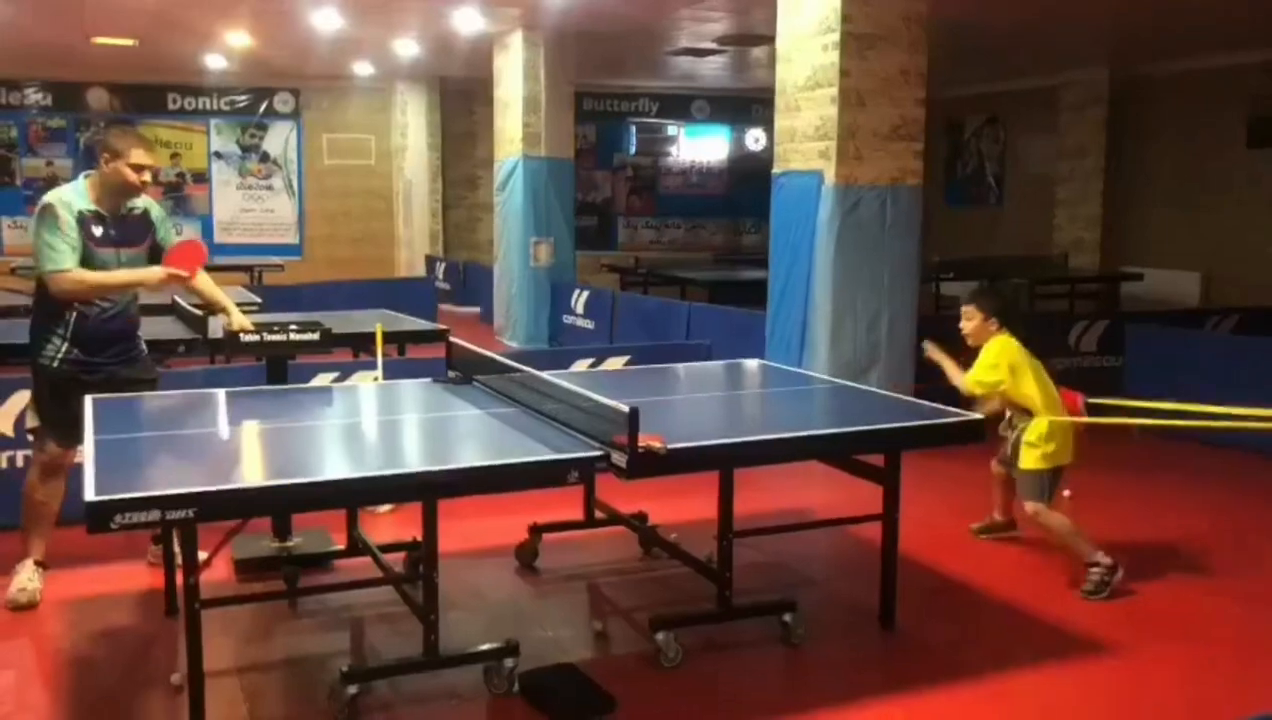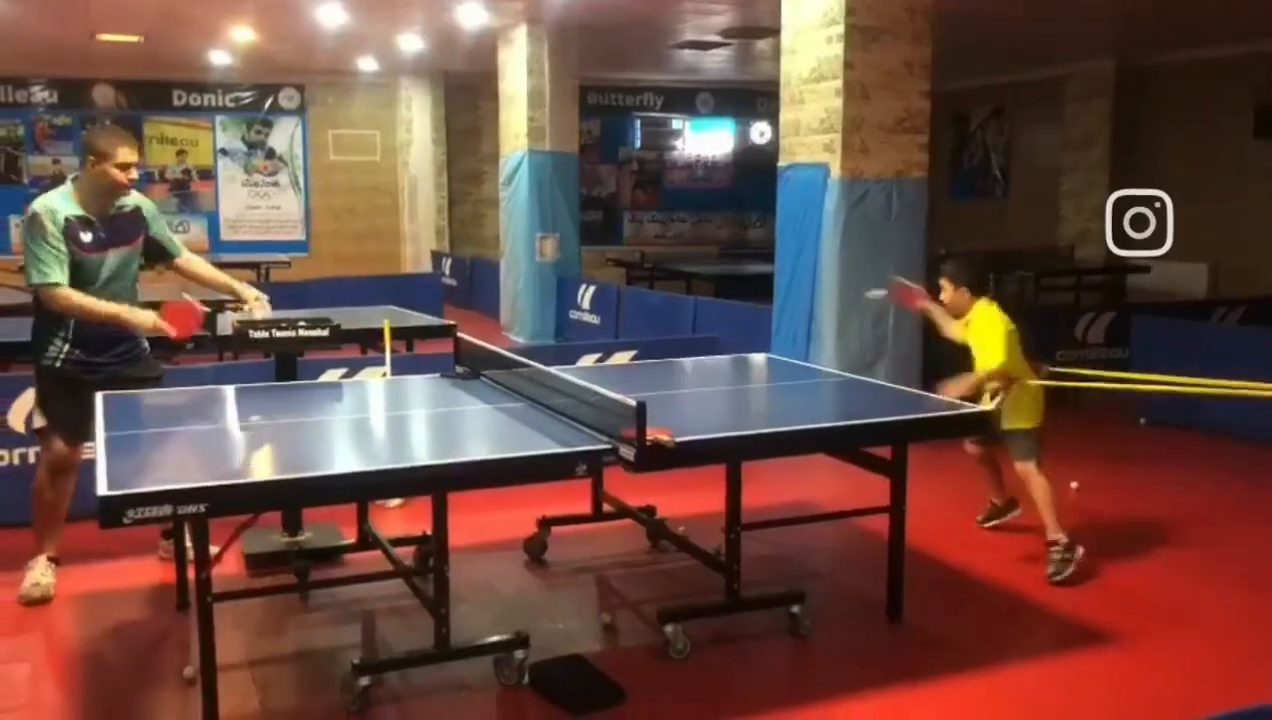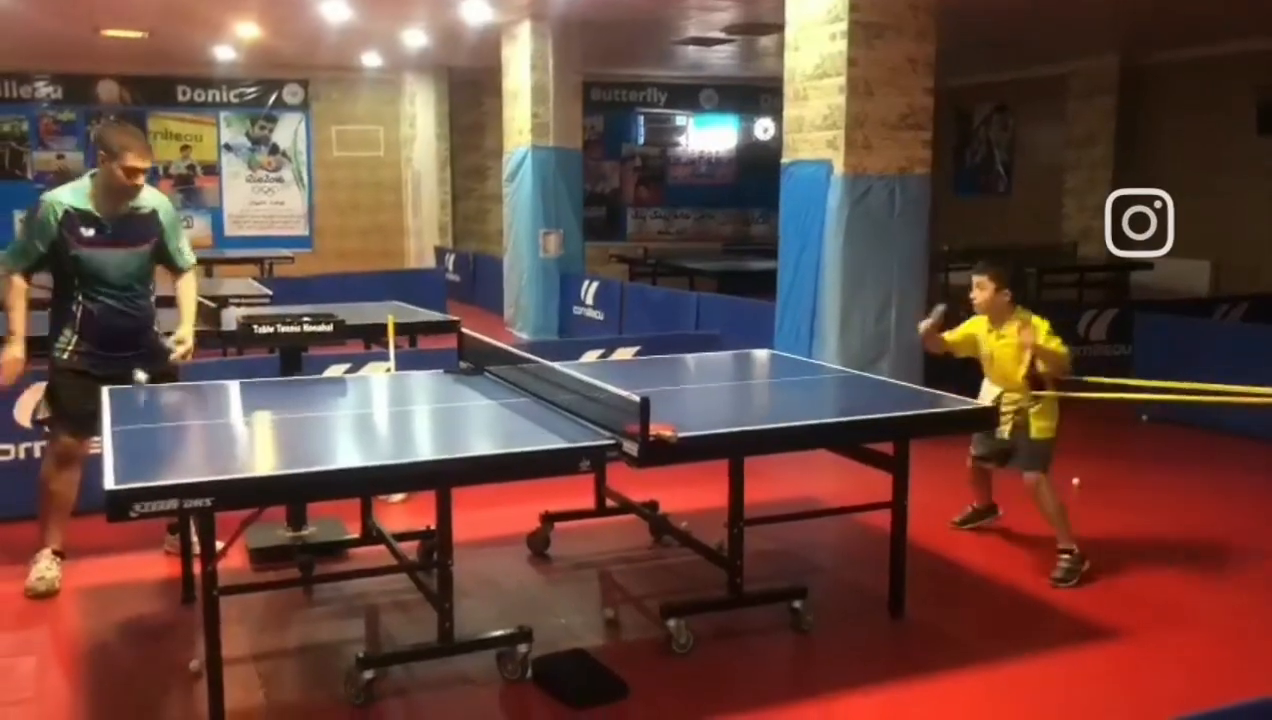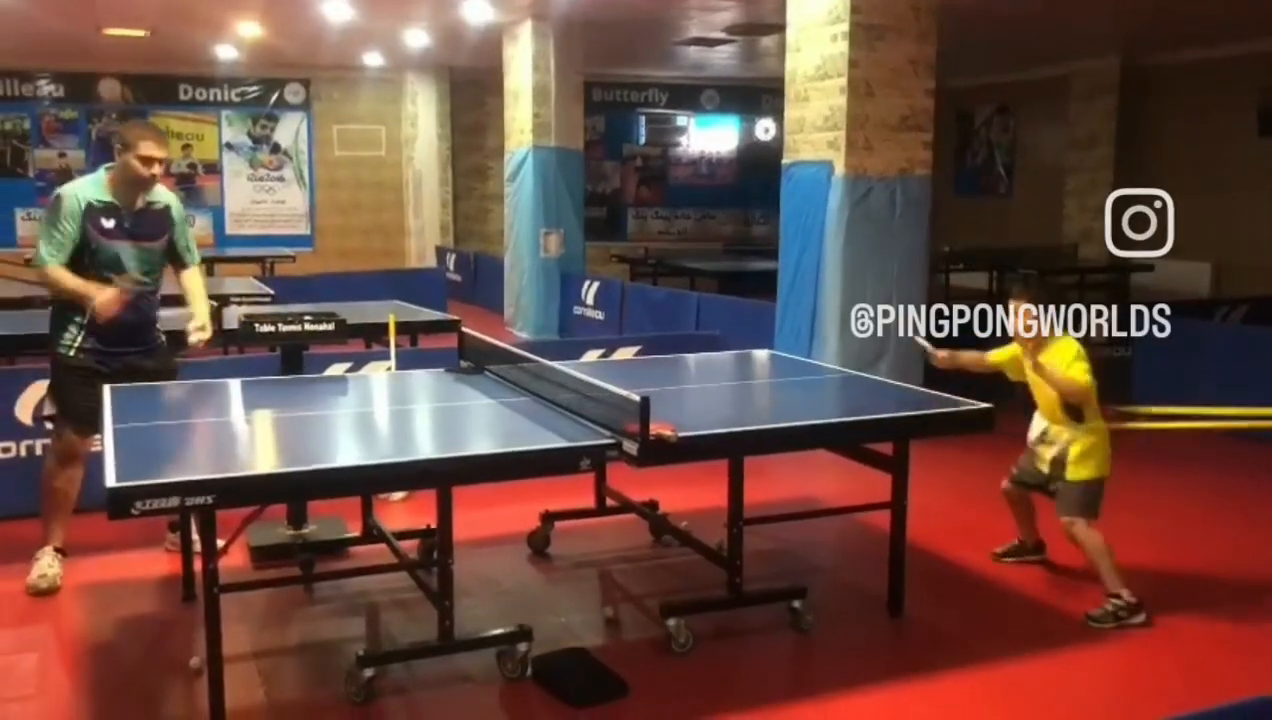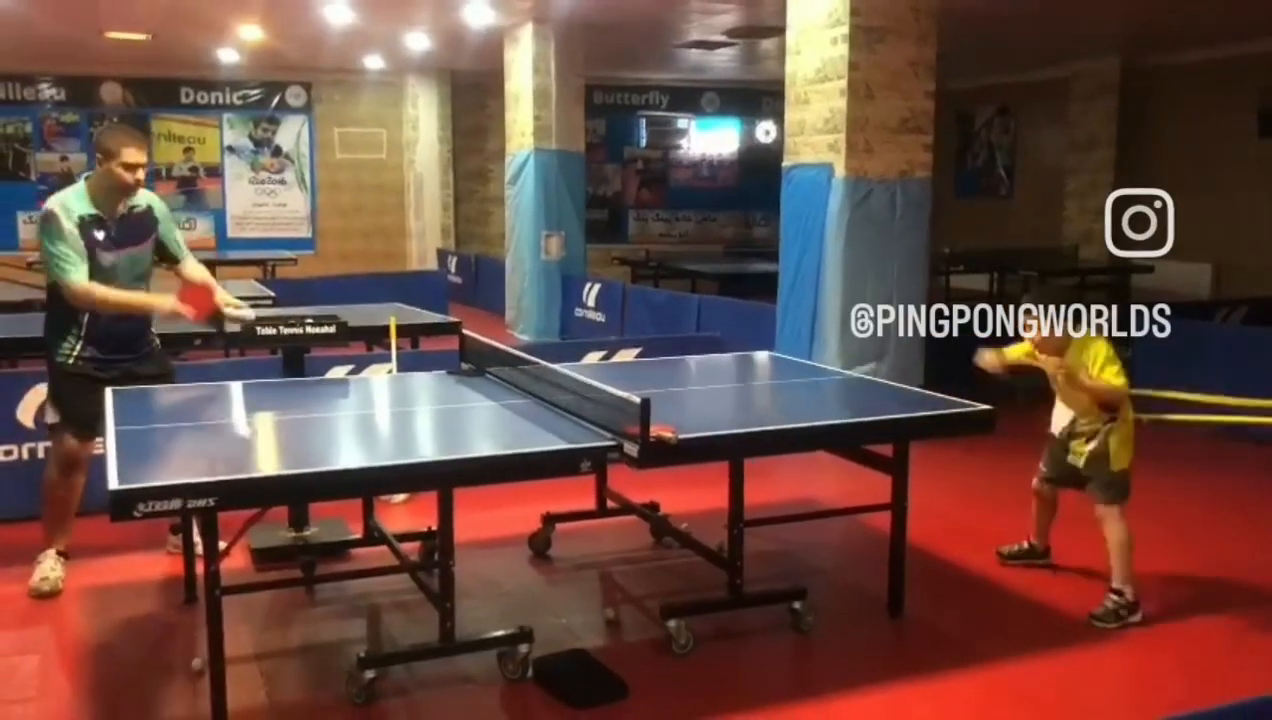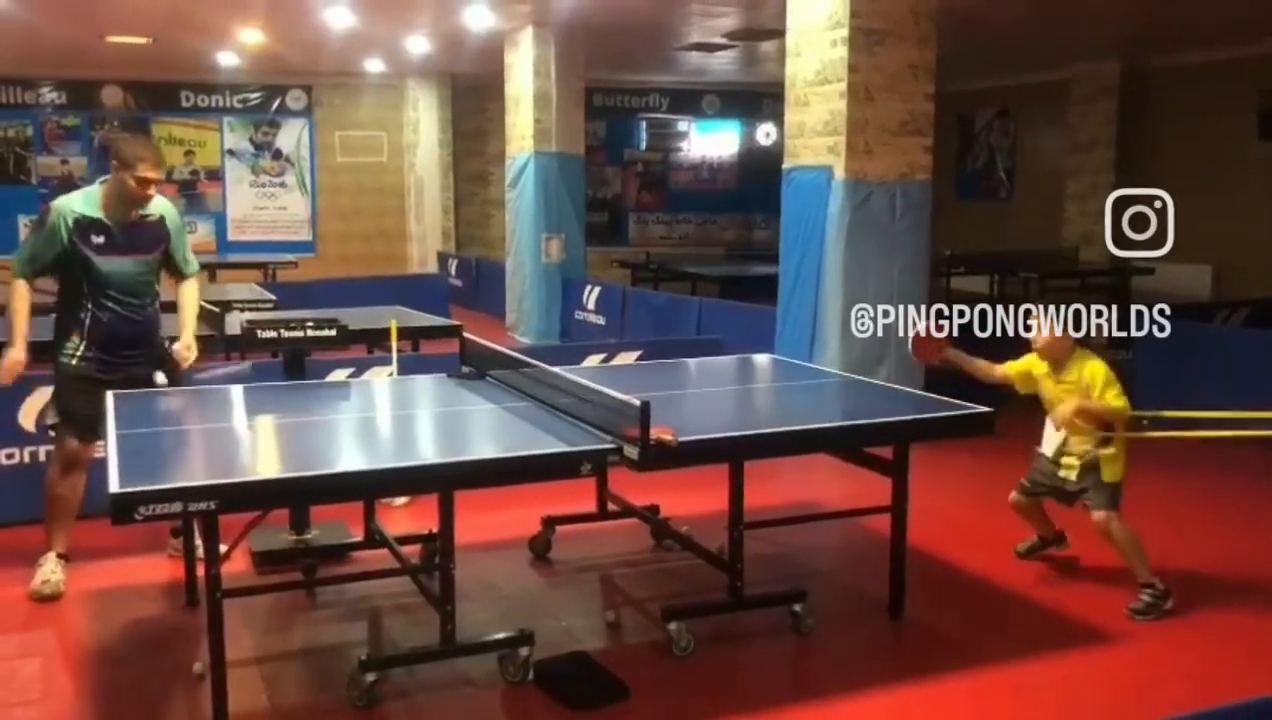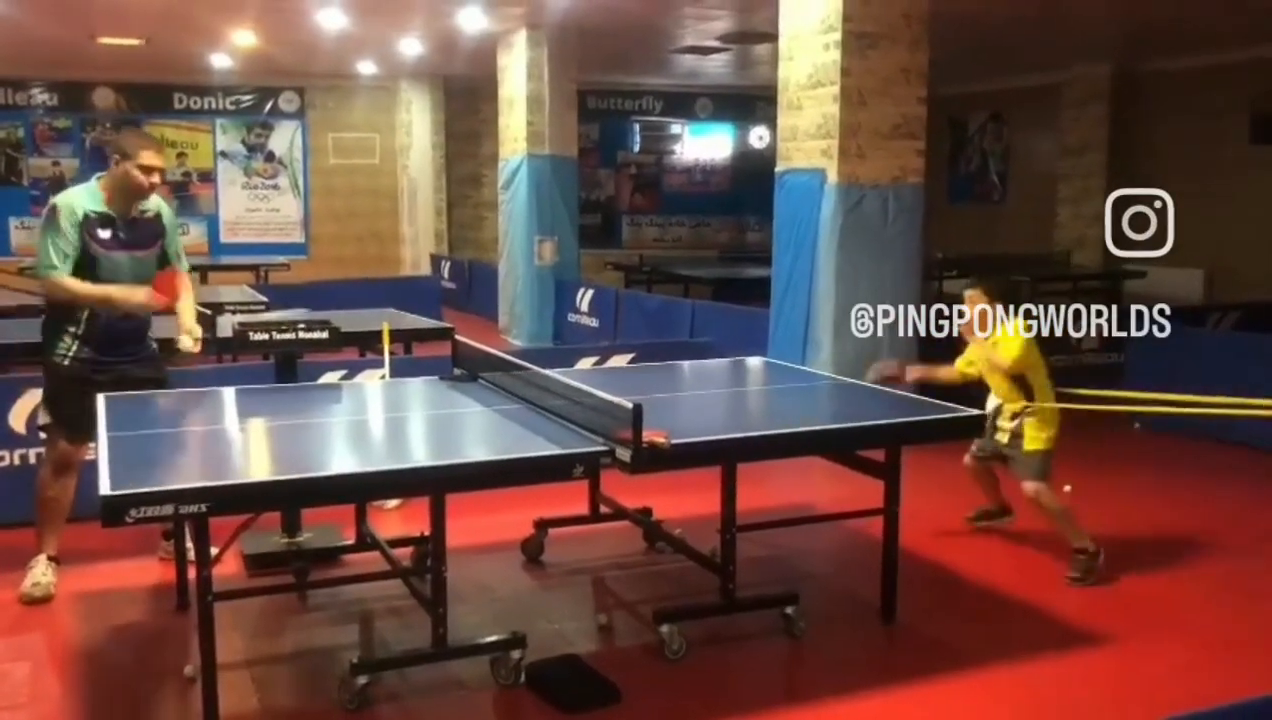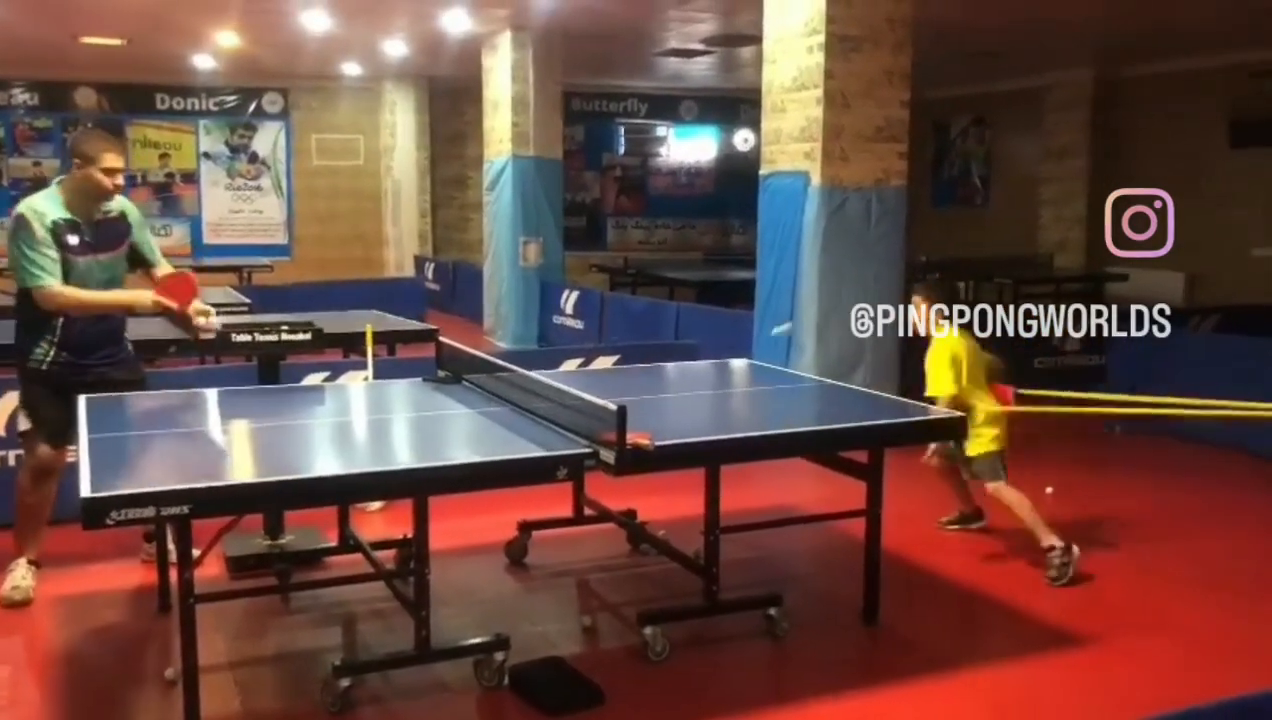
dt=0.3s
person 1, frame 1
left shoulder: (147, 211)
right shoulder: (60, 207)
left elbow: (185, 266)
right elbow: (60, 282)
left wrist: (229, 307)
right wrist: (137, 277)
left hip: (125, 352)
right hip: (65, 355)
right knee: (52, 455)
left ankle: (163, 540)
person 1, frame 2
left shoulder: (137, 208)
right shoulder: (48, 215)
left elbow: (179, 257)
right elbow: (51, 293)
left wrist: (237, 288)
right wrist: (126, 315)
left hip: (130, 353)
right hip: (70, 356)
right knee: (59, 455)
left ankle: (171, 535)
right ankle: (44, 557)
person 1, frame 3
left shoulder: (158, 208)
right shoulder: (56, 207)
left elbow: (182, 269)
left wrist: (186, 326)
left hip: (143, 348)
right hip: (81, 351)
right knee: (66, 448)
left ankle: (179, 530)
right ankle: (49, 551)
person 1, frame 4
left shoulder: (168, 205)
right shoulder: (74, 198)
left elbow: (187, 264)
right elbow: (50, 269)
left wrist: (198, 312)
right wrist: (93, 294)
left hip: (144, 343)
right hip: (84, 346)
right knee: (69, 444)
left ankle: (179, 527)
right ankle: (51, 548)
person 1, frame 5
left shoulder: (149, 206)
right shoulder: (61, 212)
left elbow: (182, 259)
right elbow: (75, 289)
left wrist: (217, 294)
right wrist: (153, 303)
left hip: (140, 349)
right hip: (81, 354)
right knee: (70, 450)
left ankle: (183, 529)
right ankle: (54, 551)
person 1, frame 6
left shoulder: (165, 216)
right shoulder: (66, 214)
left elbow: (186, 275)
left wrist: (188, 333)
left hip: (147, 353)
right hip: (85, 355)
right knee: (72, 450)
left ankle: (182, 532)
right ankle: (55, 554)
person 1, frame 7
left shoulder: (159, 212)
right shoulder: (69, 209)
left elbow: (177, 271)
right elbow: (55, 283)
left wrist: (186, 320)
right wrist: (119, 295)
left hip: (138, 352)
right hip: (78, 355)
right knee: (64, 451)
left ankle: (174, 535)
right ankle: (46, 556)
person 1, frame 8
left shoulder: (122, 211)
left elbow: (155, 264)
right elbow: (47, 295)
left wrist: (189, 303)
right wrist: (129, 299)
left hip: (113, 353)
right hip: (53, 360)
right knee: (43, 458)
left ankle: (155, 536)
person 2, frame 1
left shoulder: (996, 352)
right shoulder: (1005, 348)
left elbow: (970, 387)
left wrist: (943, 360)
right wrist: (991, 407)
left hip: (1040, 432)
right hip: (1029, 425)
left knee: (1035, 508)
right knee: (1000, 468)
left ankle: (1100, 564)
right ankle: (1003, 520)
person 2, frame 2
left shoulder: (991, 318)
right shoulder: (972, 316)
left elbow: (999, 367)
right elbow: (956, 334)
left wrist: (965, 384)
right wrist: (928, 307)
left hip: (1017, 398)
right hip: (995, 396)
left knee: (1026, 468)
right knee: (977, 448)
left ankle: (1061, 543)
right ankle: (1003, 503)
person 2, frame 3
left shoulder: (1034, 325)
right shoulder: (976, 327)
left elbow: (1063, 368)
right elbow: (938, 346)
left wrist: (1037, 348)
right wrist: (927, 332)
left hip: (1032, 410)
right hip: (996, 404)
left knee: (1034, 479)
right knee: (976, 463)
left ankle: (1070, 552)
right ankle: (984, 508)
person 2, frame 4
left shoulder: (1068, 351)
right shoulder: (1021, 351)
left elbow: (1081, 394)
right elbow: (980, 360)
left wrist: (1041, 368)
right wrist: (946, 356)
left hip: (1080, 444)
right hip: (1047, 436)
left knee: (1073, 521)
right knee: (1011, 488)
left ankle: (1124, 600)
right ankle: (1032, 544)
person 2, frame 5
left shoulder: (1096, 348)
right shoulder: (1038, 346)
left elbow: (1119, 395)
right elbow: (1002, 355)
left wrist: (1073, 378)
right wrist: (989, 358)
left hip: (1106, 433)
right hip: (1070, 426)
left knee: (1107, 511)
right knee: (1043, 488)
left ankle: (1124, 597)
right ankle: (1037, 547)
person 2, frame 6
left shoulder: (1095, 370)
right shoulder: (1036, 365)
left elbow: (1122, 413)
right elbow: (993, 374)
left wrist: (1081, 405)
right wrist: (954, 358)
left hip: (1098, 452)
right hip: (1058, 447)
left knee: (1104, 519)
right knee: (1019, 500)
left ankle: (1153, 587)
right ankle: (1049, 537)
person 2, frame 7
left shoulder: (1016, 331)
right shoulder: (981, 339)
left elbow: (1006, 366)
right elbow: (955, 374)
left wrist: (977, 342)
right wrist: (916, 372)
left hip: (1031, 419)
right hip: (1003, 414)
left knee: (1034, 489)
right knee: (974, 463)
left ankle: (1086, 550)
right ankle: (998, 508)
person 2, frame 8
left shoulder: (942, 347)
right shoulder: (952, 336)
left elbow: (942, 402)
right elbow: (987, 364)
left hip: (981, 423)
right hip: (965, 418)
left knee: (996, 488)
right knee: (937, 458)
left ankle: (1057, 548)
right ankle: (971, 513)
